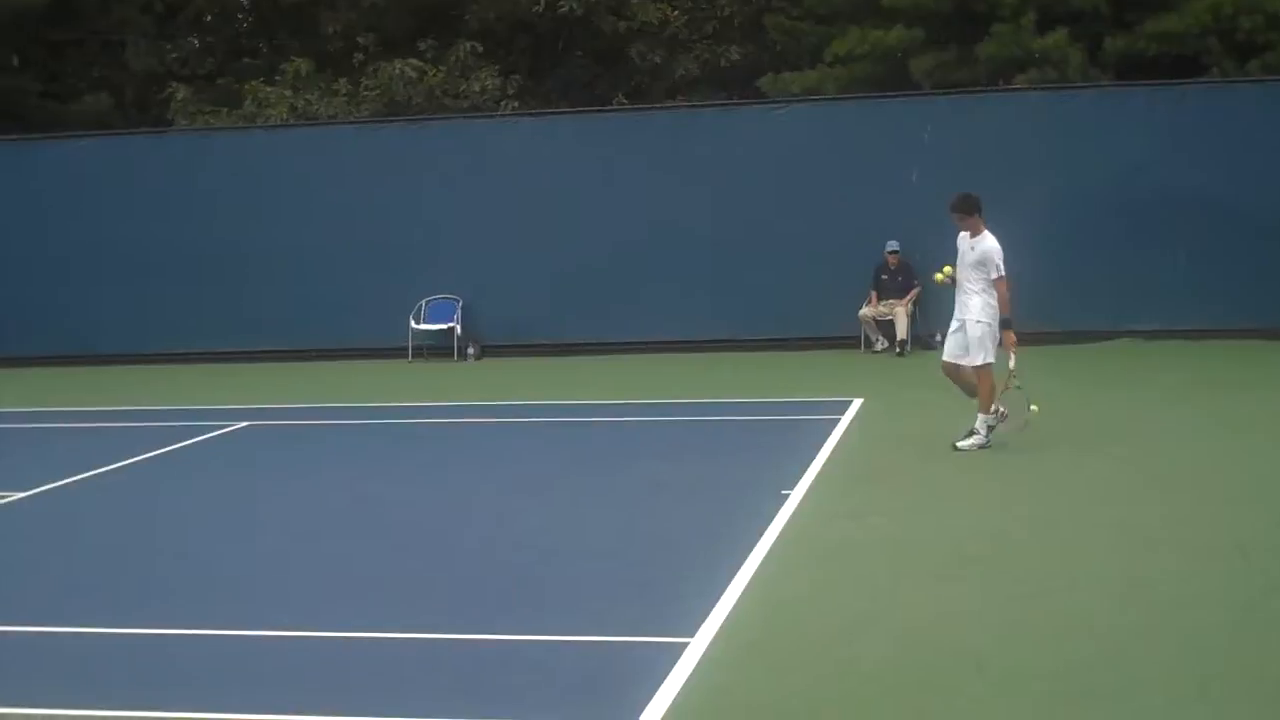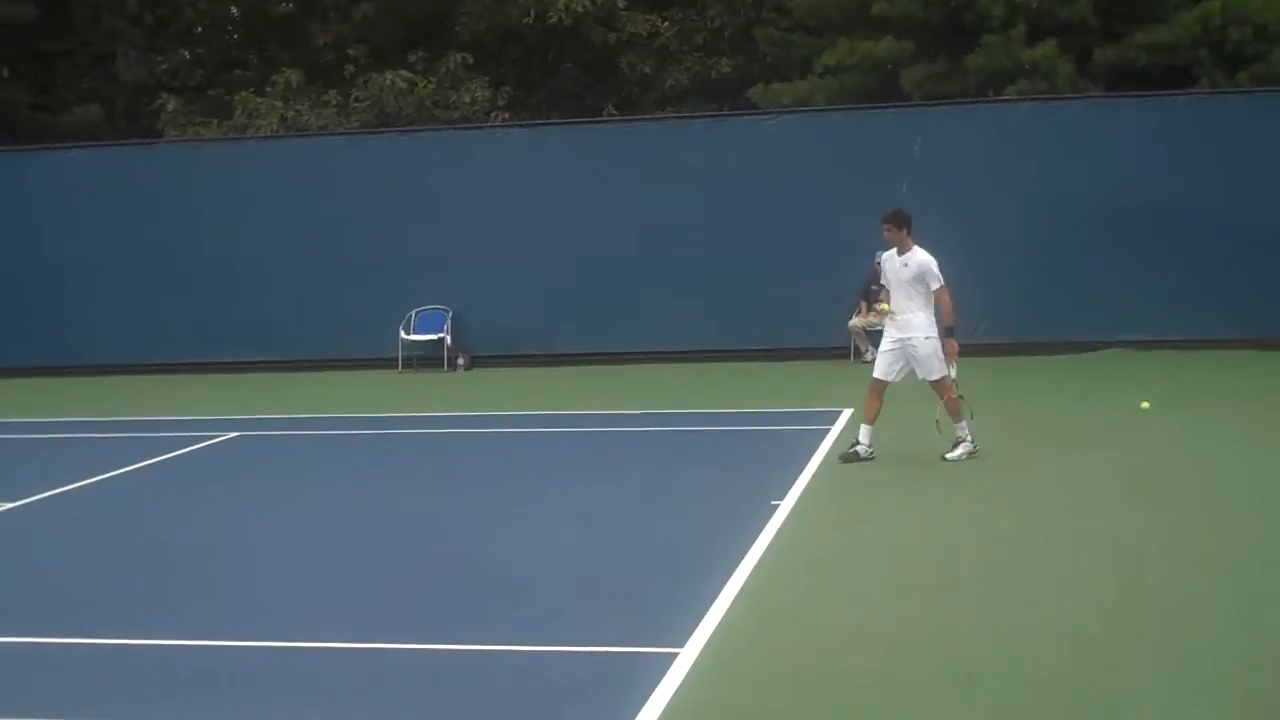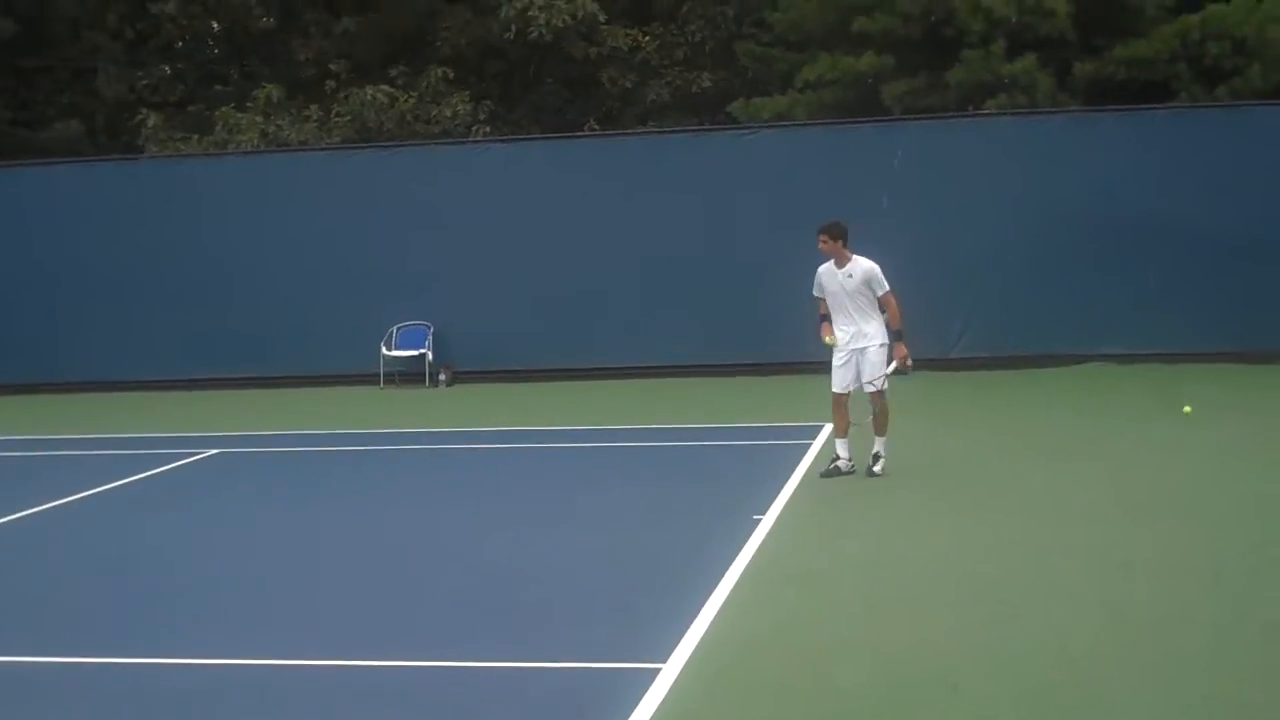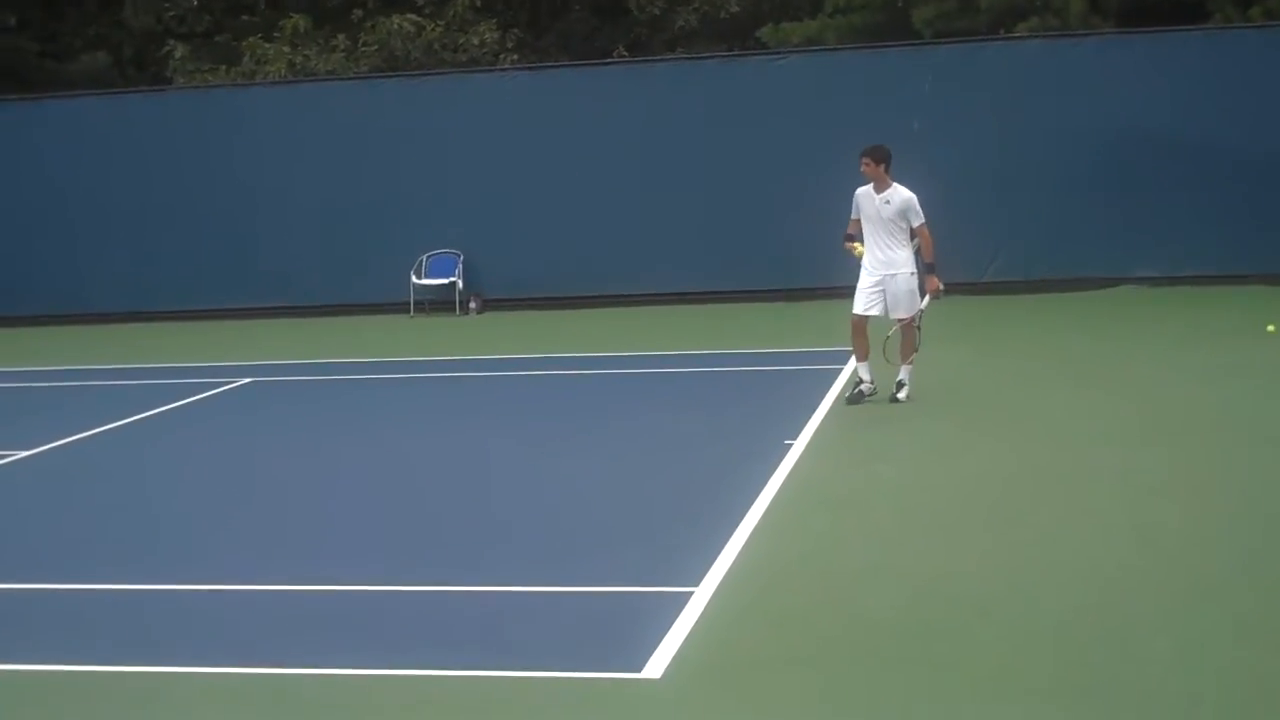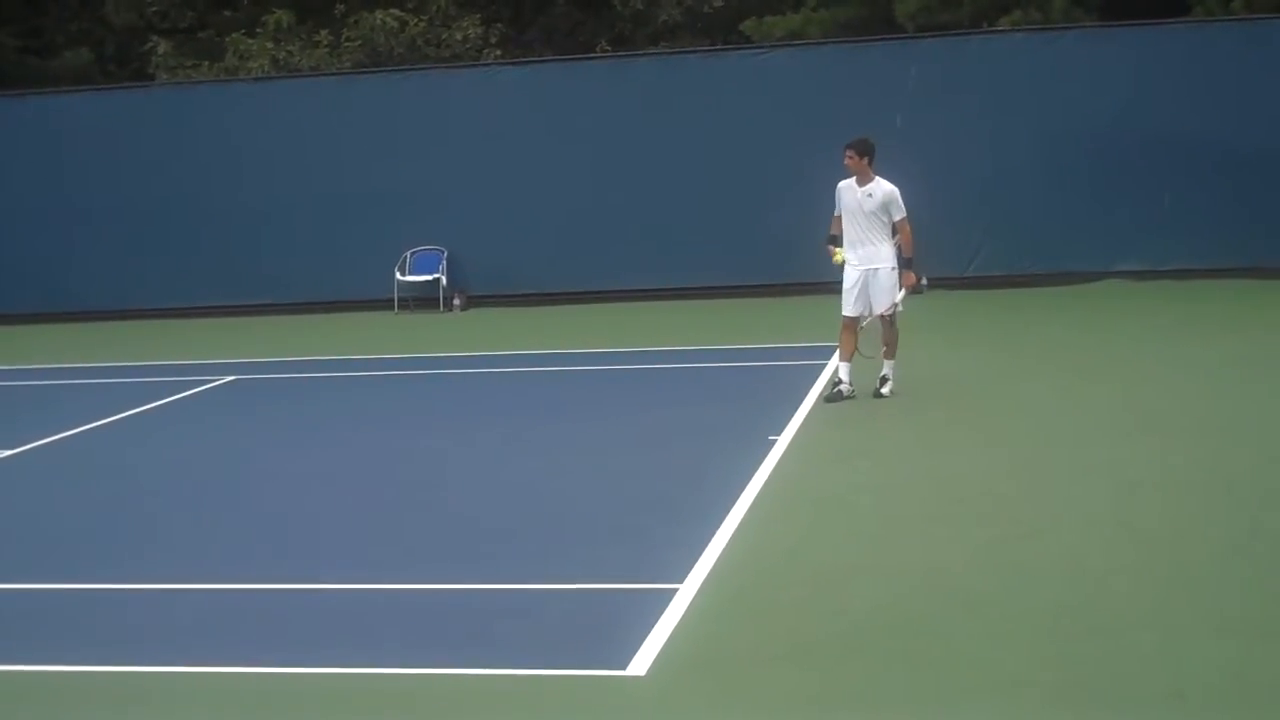
dt=0.4s
person 1, frame 1
left shoulder: (990, 246)
right shoulder: (962, 238)
left elbow: (1002, 289)
left wrist: (1006, 328)
right wrist: (949, 277)
left hip: (981, 317)
right hip: (961, 315)
left knee: (981, 370)
right knee: (949, 367)
left ankle: (980, 431)
right ankle: (993, 411)
person 1, frame 2
left shoulder: (924, 260)
right shoulder: (887, 259)
left elbow: (943, 299)
left wrist: (949, 337)
right wrist: (883, 305)
left hip: (922, 335)
right hip: (894, 335)
left knee: (941, 385)
right knee: (876, 385)
left ankle: (966, 439)
right ankle: (864, 445)
person 1, frame 3
left shoulder: (868, 268)
right shoulder: (823, 273)
left elbow: (890, 304)
left wrist: (898, 342)
right wrist: (825, 323)
left hip: (873, 341)
right hip: (843, 345)
left knee: (877, 397)
right knee: (838, 399)
left ankle: (879, 453)
right ankle: (843, 458)
person 1, frame 4
left shoulder: (905, 197)
right shoulder: (860, 194)
left elbow: (923, 235)
left wrist: (930, 273)
right wrist: (850, 239)
left hip: (902, 271)
right hip: (871, 270)
left knee: (906, 324)
right knee: (857, 321)
left ankle: (903, 381)
right ankle: (865, 380)
person 1, frame 5
left shoulder: (888, 191)
right shoulder: (842, 188)
left elbow: (904, 230)
left wrist: (908, 268)
right wrist: (833, 243)
left hip: (883, 265)
right hip: (853, 267)
left knee: (888, 320)
right knee: (848, 322)
left ankle: (887, 376)
right ankle: (844, 381)
